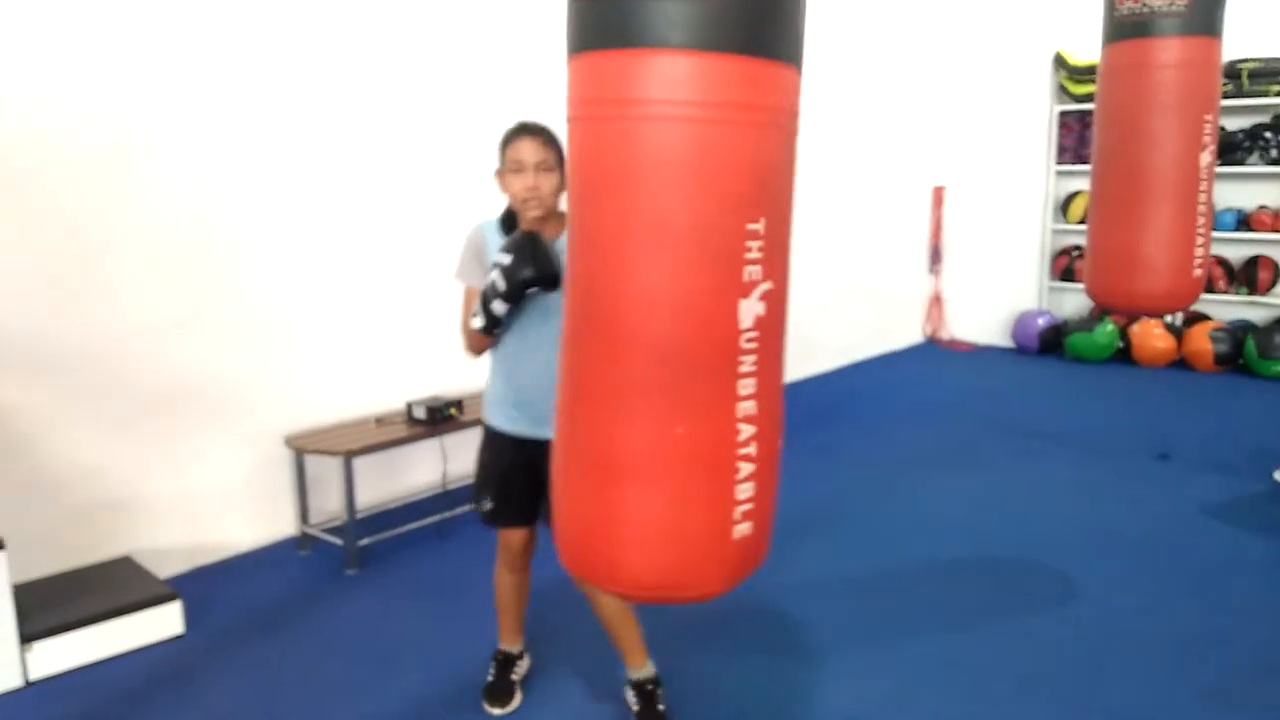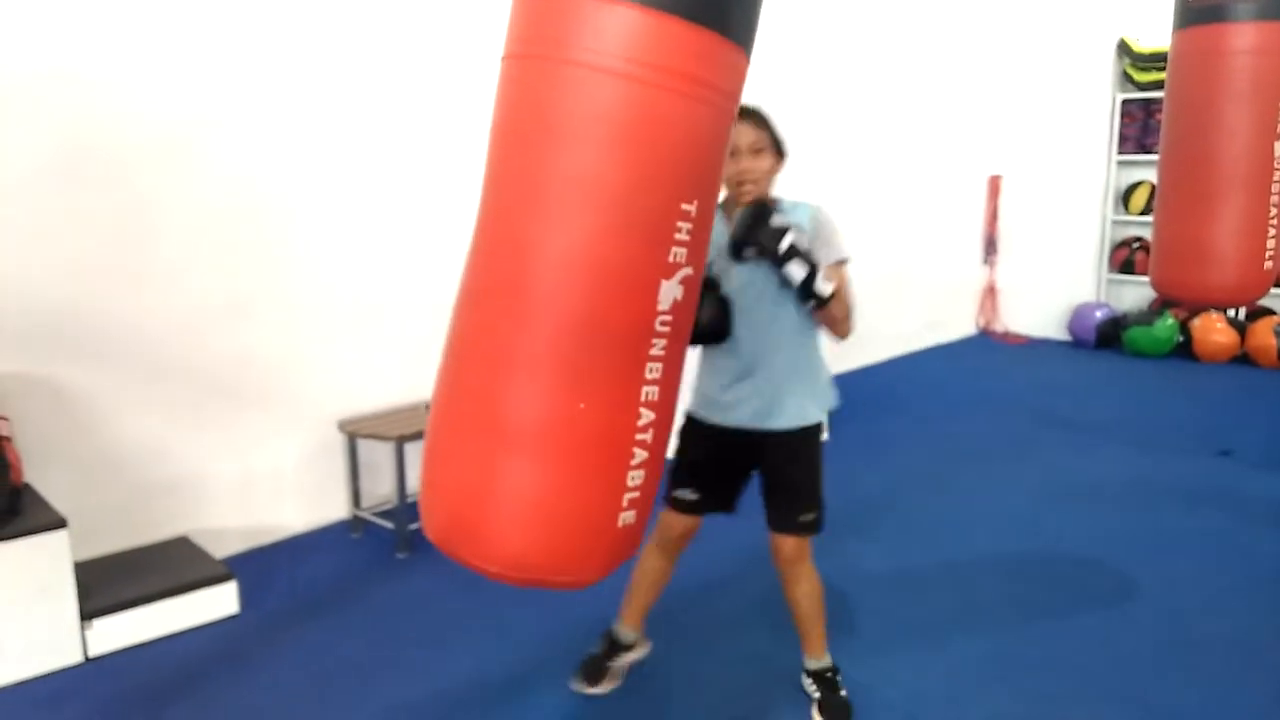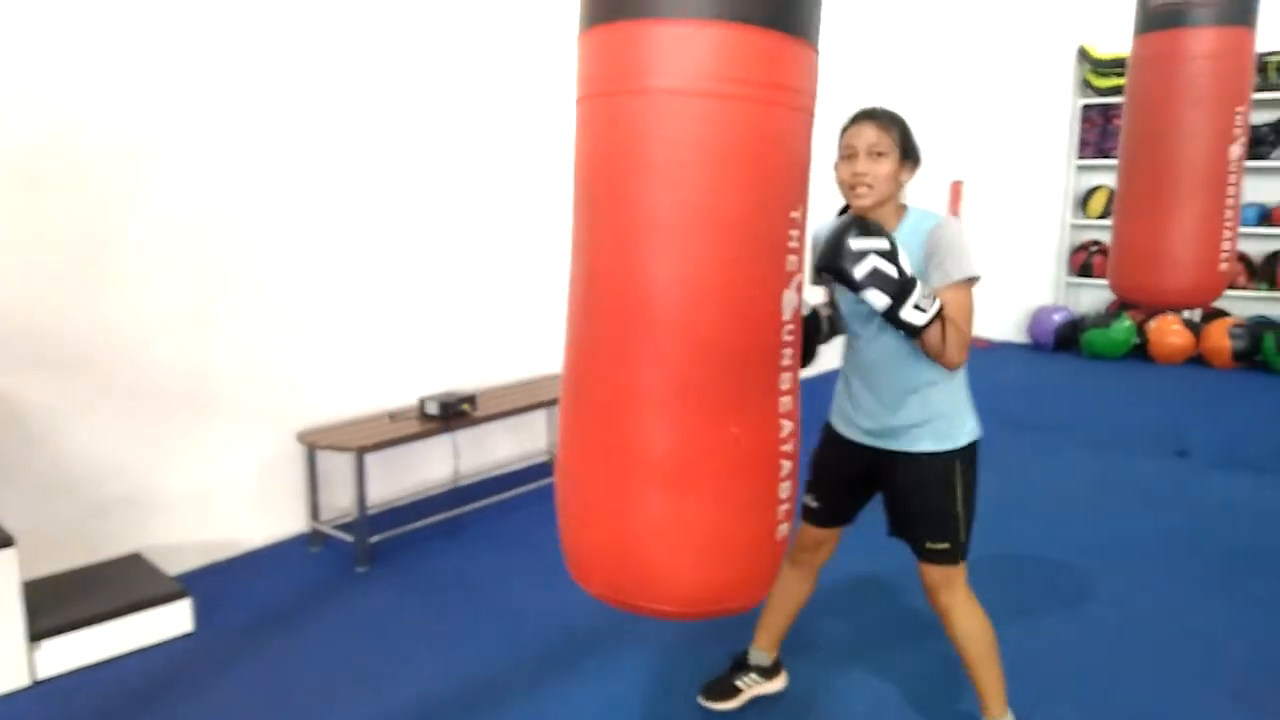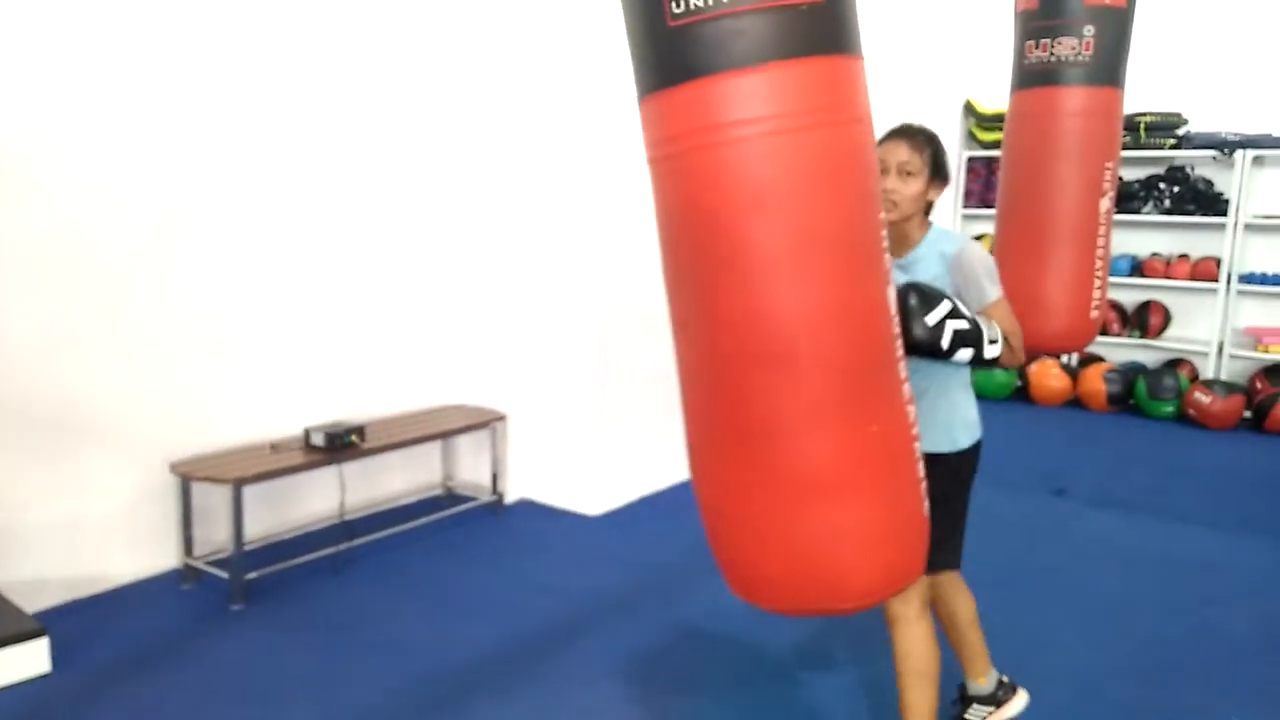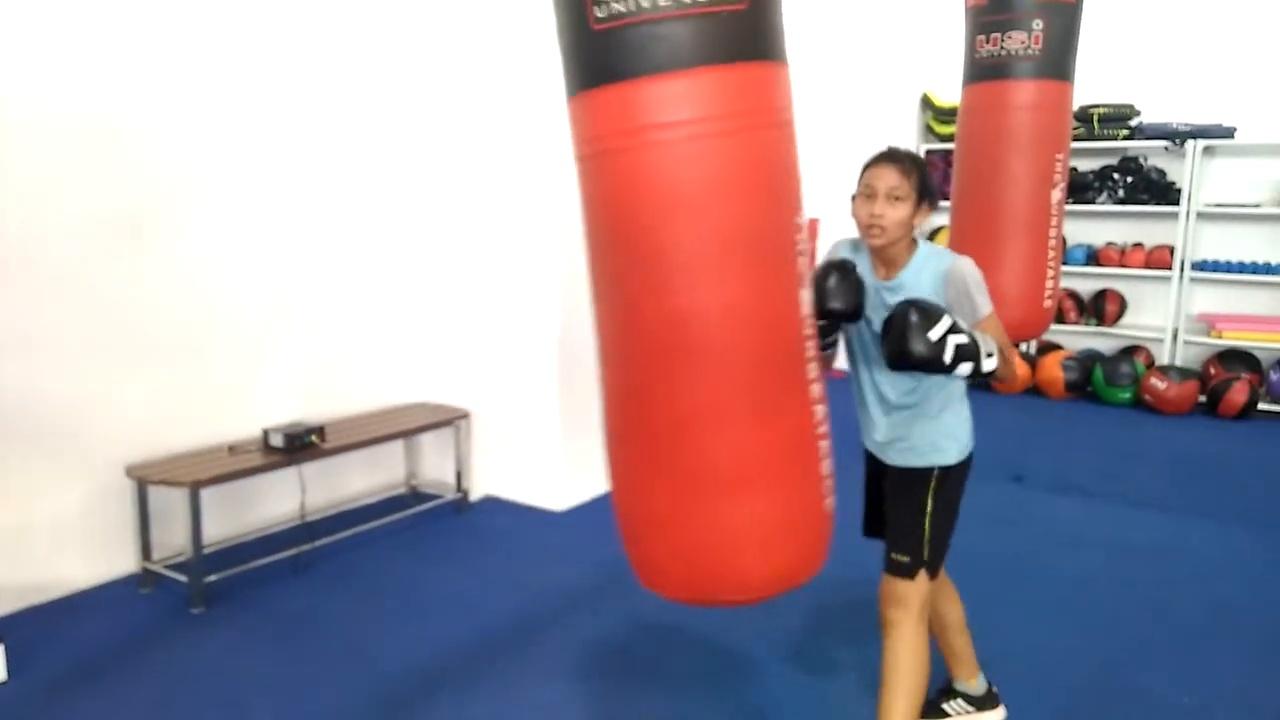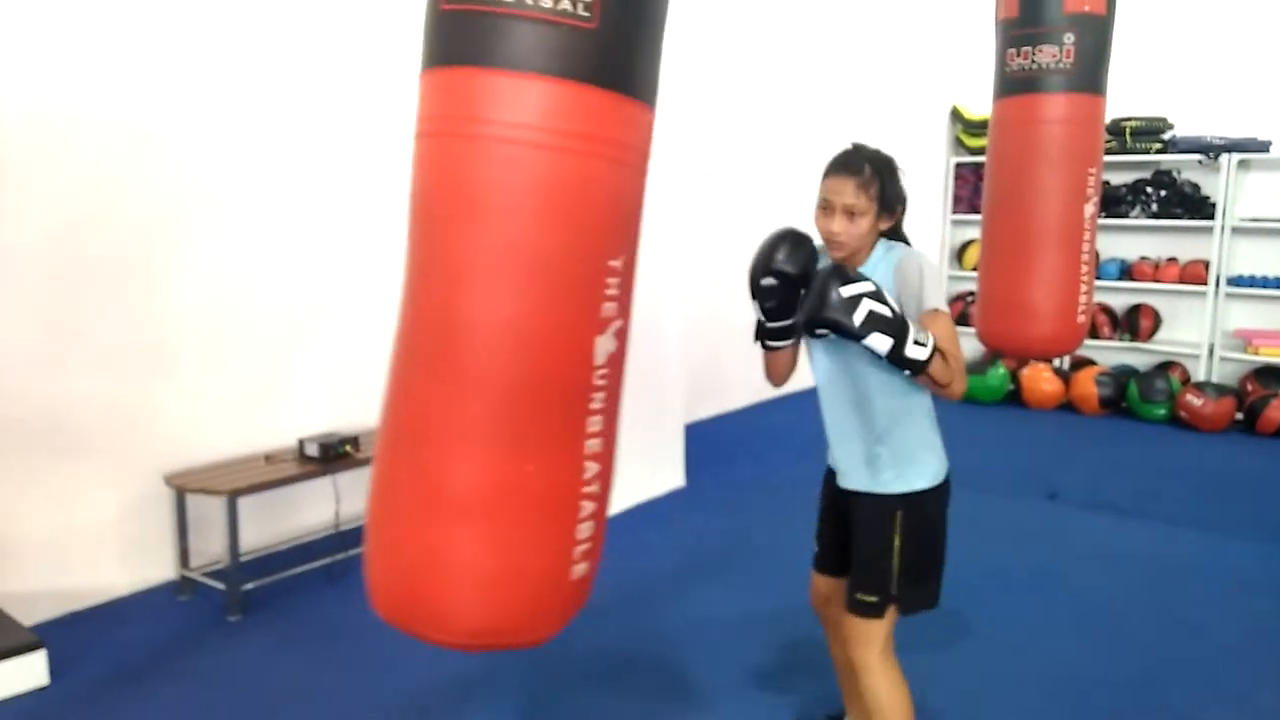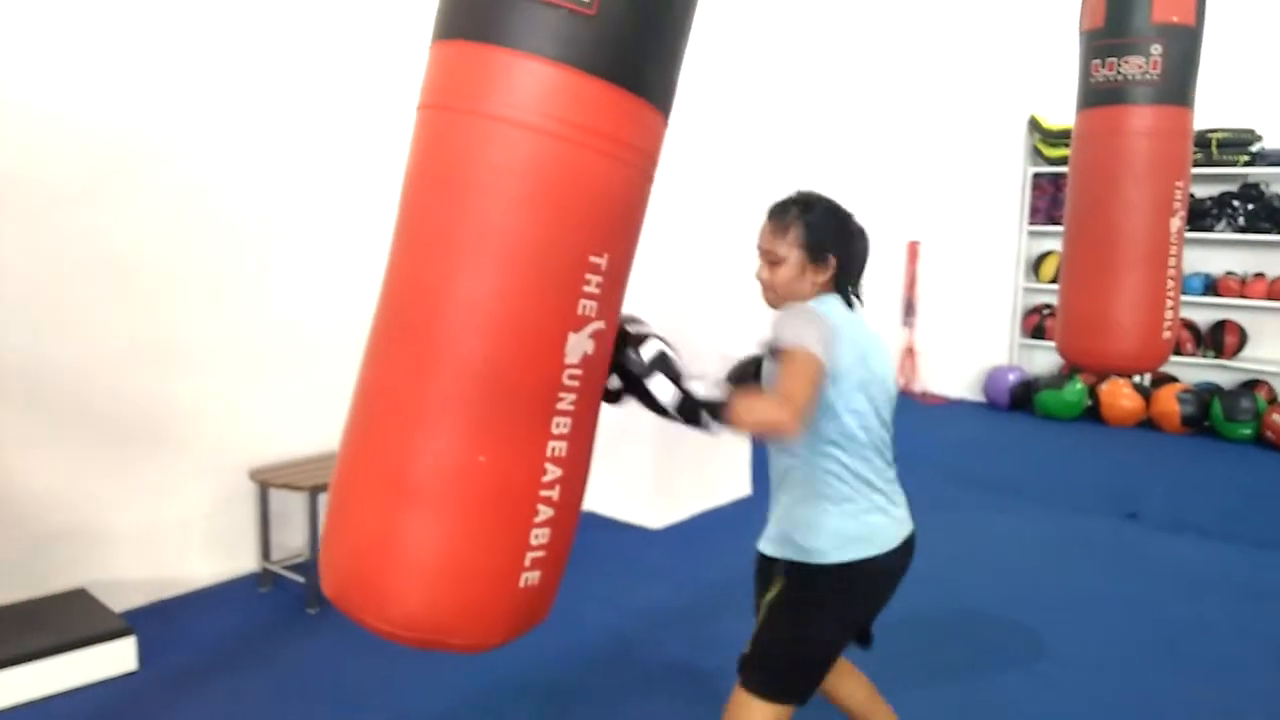
dt=0.5s
person 1, frame 1
right shoulder: (485, 242)
right elbow: (474, 343)
right wrist: (503, 289)
right hip: (509, 425)
right knee: (512, 547)
right ankle: (510, 655)
person 1, frame 2
left shoulder: (808, 222)
left elbow: (840, 323)
left wrist: (795, 258)
right wrist: (690, 316)
left hip: (789, 413)
right hip: (716, 411)
left knee: (790, 551)
right knee: (671, 531)
left ankle: (819, 668)
right ankle: (624, 637)
person 1, frame 3
left shoulder: (940, 234)
right shoulder: (830, 237)
left elbow: (953, 350)
left wrist: (889, 283)
right wrist: (804, 332)
left hip: (932, 438)
right hip: (854, 426)
left knee: (944, 584)
right knee: (807, 548)
right ankle: (760, 664)
person 1, frame 4
left shoulder: (961, 256)
left elbow: (1015, 352)
left wrist: (961, 335)
left hip: (940, 442)
left knee: (902, 596)
right knee: (935, 574)
person 1, frame 5
left shoulder: (953, 272)
right shoulder: (842, 261)
left elbow: (1005, 365)
right elbow: (819, 361)
left wrist: (961, 350)
right wrist: (824, 323)
left hip: (932, 453)
right hip: (880, 444)
left knee: (901, 600)
right knee: (922, 573)
person 1, frame 6
left shoulder: (905, 267)
right shoulder: (812, 267)
left elbow: (952, 380)
right elbow: (778, 373)
left wrist: (882, 325)
right wrist: (776, 309)
left hip: (905, 481)
right hip: (848, 469)
left knee: (865, 640)
right knee: (832, 608)
person 1, frame 7
left shoulder: (805, 320)
right shoulder: (847, 329)
left elbow: (782, 419)
right wrist: (759, 387)
left hip: (825, 552)
right knee: (815, 659)
